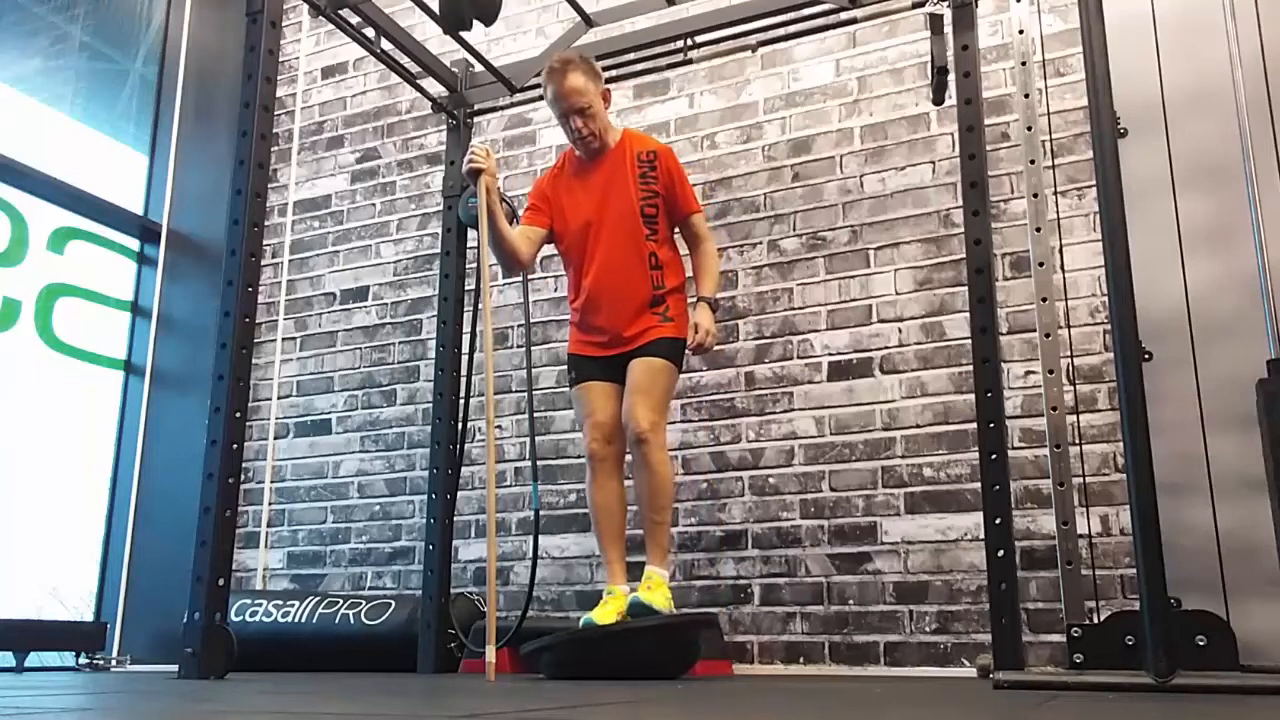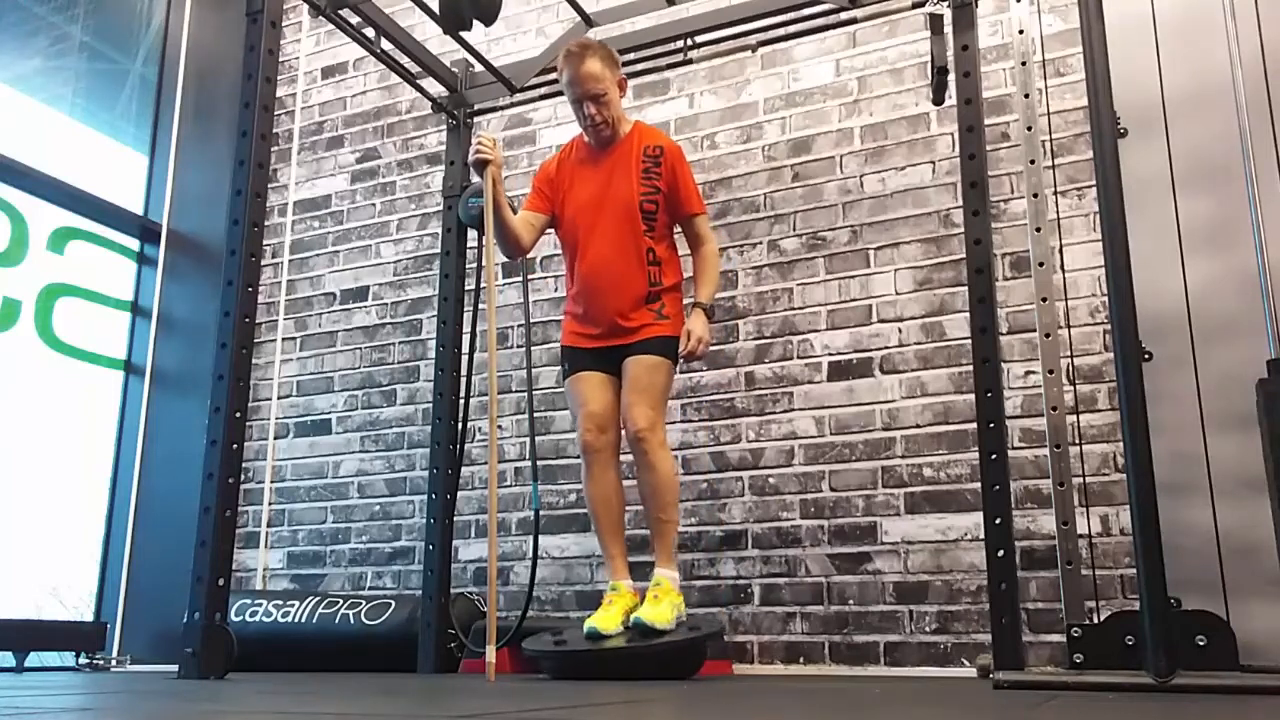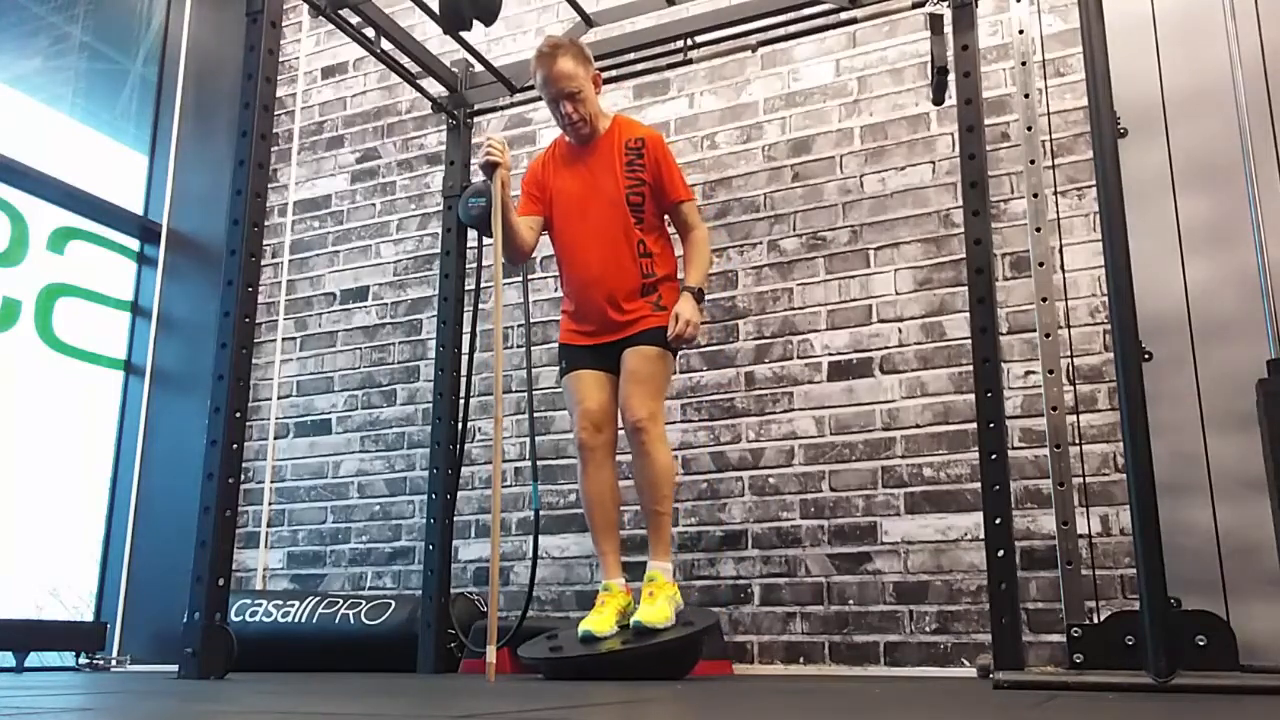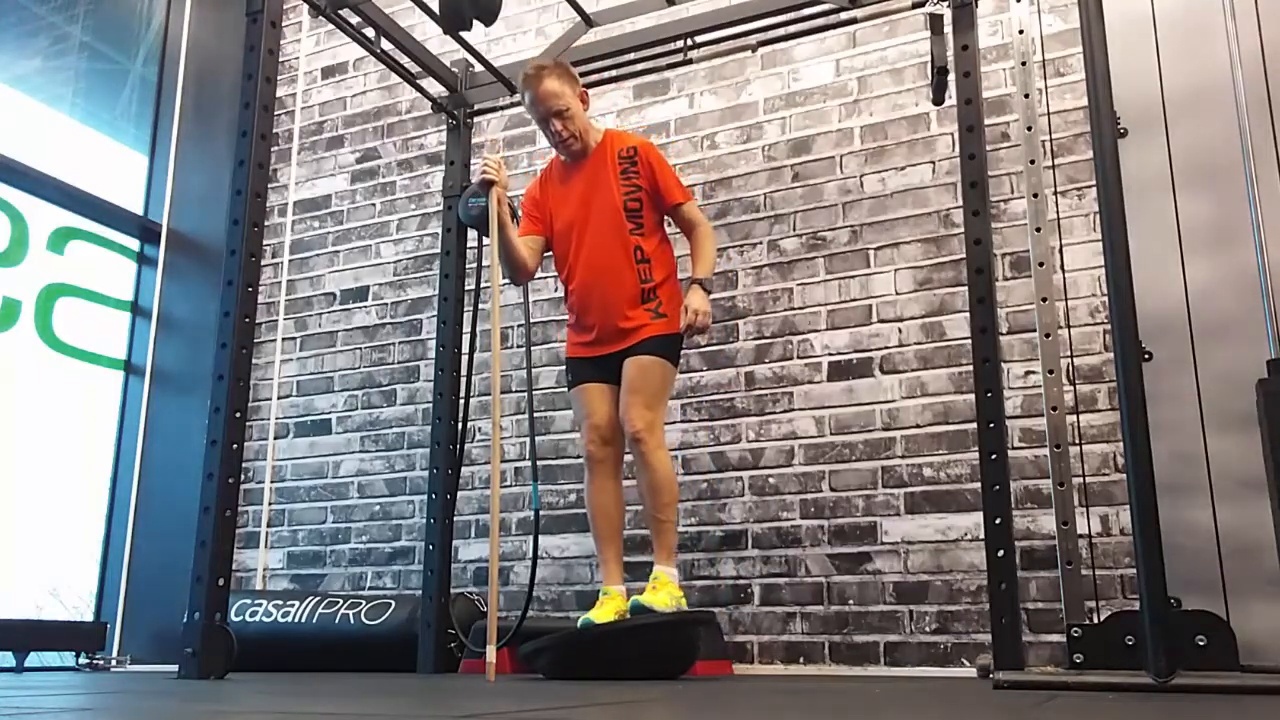
dt=1s
person 1, frame 1
left shoulder: (653, 156)
right shoulder: (551, 184)
left elbow: (700, 238)
right elbow: (517, 258)
left wrist: (705, 303)
right wrist: (489, 195)
left hip: (657, 323)
right hip: (591, 338)
left knee: (642, 429)
right knee: (601, 448)
left ankle: (657, 576)
right ankle: (615, 591)
person 1, frame 2
left shoulder: (661, 151)
right shoulder: (556, 168)
left elbow: (703, 239)
right elbow: (517, 245)
left wrist: (701, 309)
right wrist: (493, 188)
left hip: (652, 320)
right hip: (585, 331)
left knee: (642, 428)
right knee: (595, 441)
left ankle: (666, 582)
right ankle: (619, 588)
person 1, frame 3
left shoulder: (643, 143)
right shoulder: (543, 169)
left elbow: (693, 228)
right elbow: (519, 251)
left wrist: (690, 292)
right wrist: (499, 188)
left hip: (649, 314)
right hip: (583, 328)
left knee: (641, 420)
right knee: (591, 438)
left ankle: (661, 575)
right ankle: (612, 587)
person 1, frame 4
left shoulder: (636, 153)
right shoulder: (542, 188)
left elbow: (697, 226)
right elbow: (522, 270)
left wrist: (698, 285)
right wrist: (498, 207)
left hip: (650, 321)
right hip: (587, 339)
left knee: (641, 429)
right knee: (599, 448)
left ankle: (666, 577)
right ankle: (612, 591)
